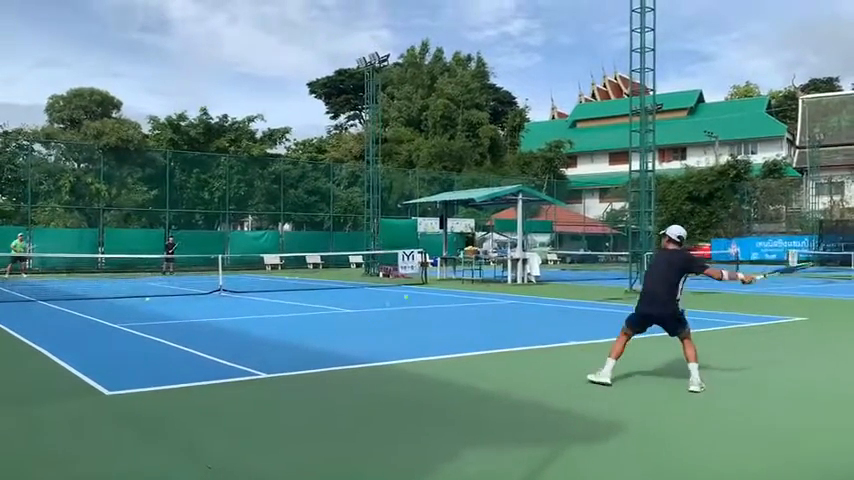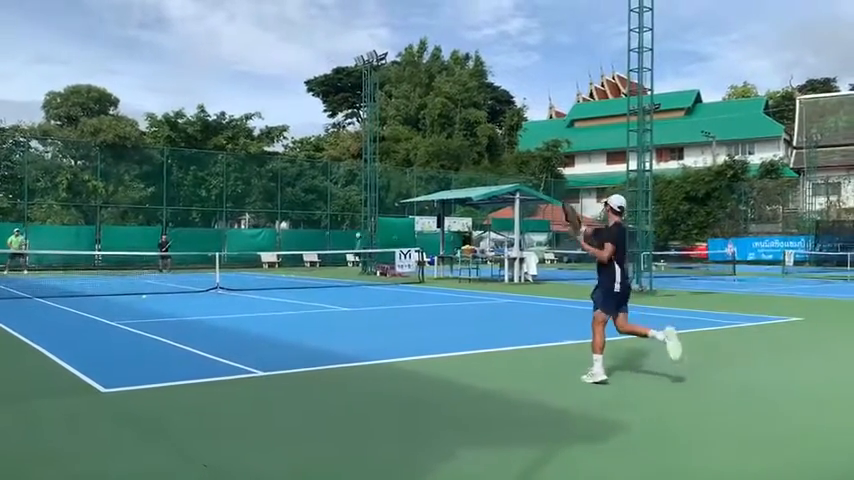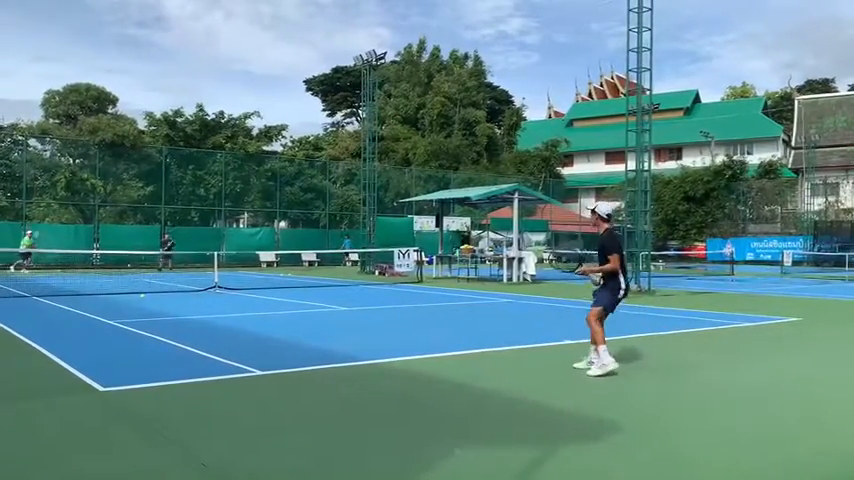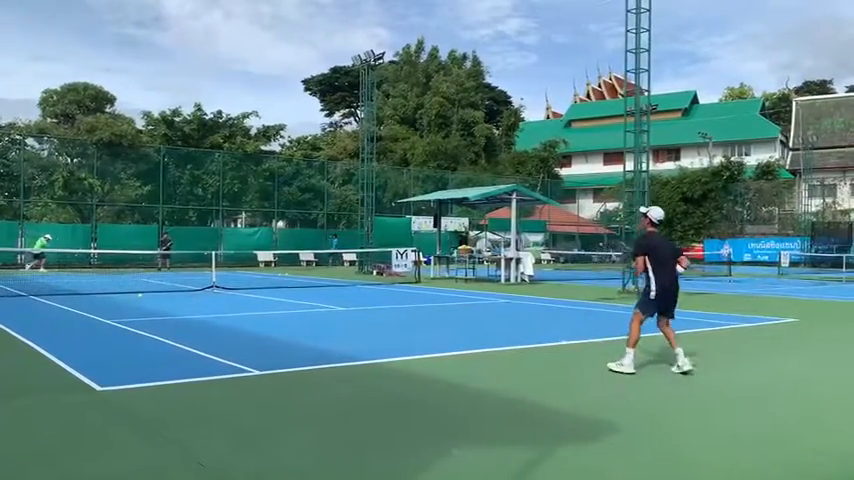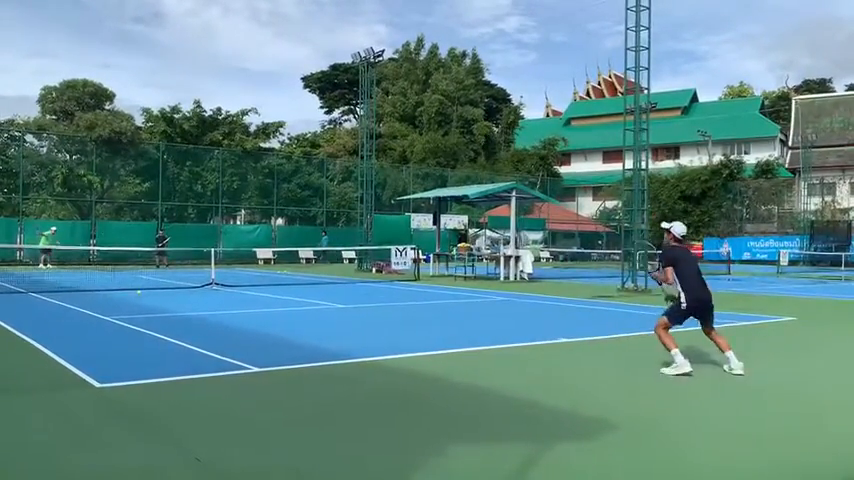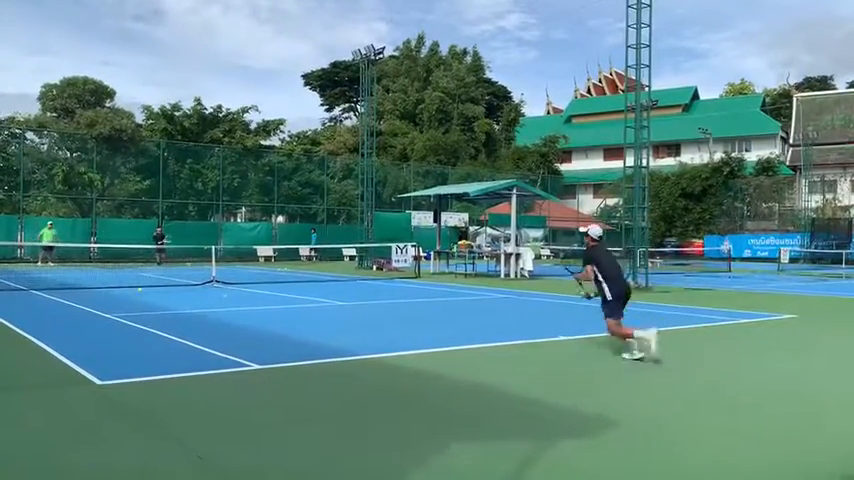
dt=0.5s
person 1, frame 1
left shoulder: (657, 256)
right shoulder: (685, 258)
right elbow: (715, 274)
right wrist: (740, 276)
left hip: (644, 307)
right hip: (668, 310)
left knee: (624, 335)
right knee: (686, 339)
left ankle: (605, 373)
right ankle: (695, 380)
person 1, frame 2
left shoulder: (616, 230)
right shoulder: (608, 230)
left elbow: (603, 257)
left wrist: (584, 246)
right wrist: (584, 233)
left hip: (613, 283)
right hip: (614, 284)
left knee: (598, 323)
right knee: (622, 326)
left ankle: (598, 371)
right ankle: (663, 337)
person 1, frame 3
left shoulder: (609, 237)
right shoulder: (605, 236)
left elbow: (615, 266)
left wrist: (591, 270)
right wrist: (592, 270)
left hip: (616, 286)
right hip: (609, 285)
left knee: (593, 318)
right knee: (595, 319)
left ankle: (606, 361)
right ankle: (593, 359)
person 1, frame 4
left shoulder: (642, 240)
right shoulder: (668, 241)
left elbow: (640, 269)
right elbow: (684, 264)
left wrist: (645, 267)
left hip: (655, 288)
right hip: (672, 288)
left knee: (636, 321)
right knee: (664, 324)
left ankle: (627, 362)
right ankle: (682, 361)
person 1, frame 5
left shoulder: (667, 253)
right shoulder: (690, 255)
left elbow: (670, 280)
left wrist: (658, 276)
right wrist: (677, 295)
left hip: (688, 299)
right hip: (705, 298)
left knee: (660, 328)
right knee: (710, 331)
left ankle: (681, 363)
right ankle: (734, 363)
person 1, frame 6
left shoulder: (590, 252)
right shoulder: (606, 252)
left elbow: (590, 276)
left wrist: (579, 276)
right wrist: (597, 293)
left hip: (611, 291)
right hip: (624, 288)
left knee: (615, 330)
right knee: (614, 323)
left ankle: (645, 335)
right ankle: (634, 349)
